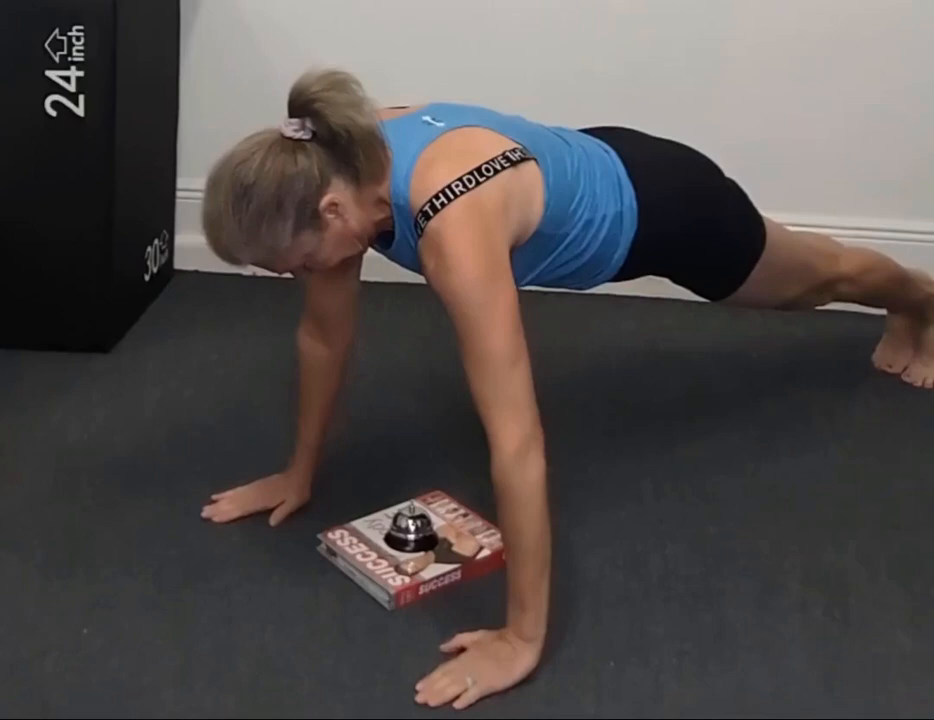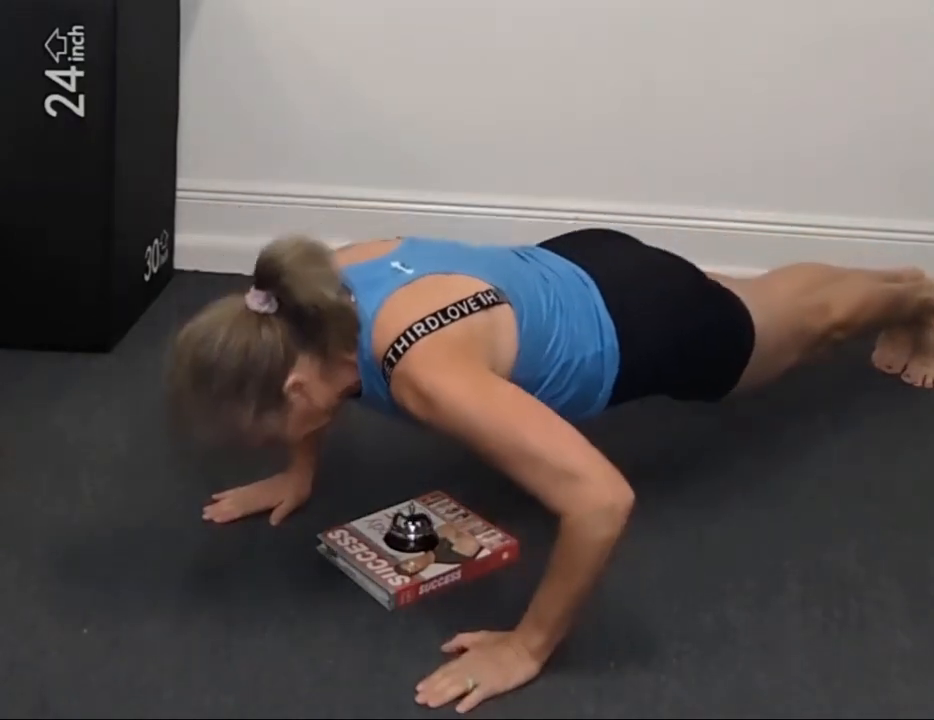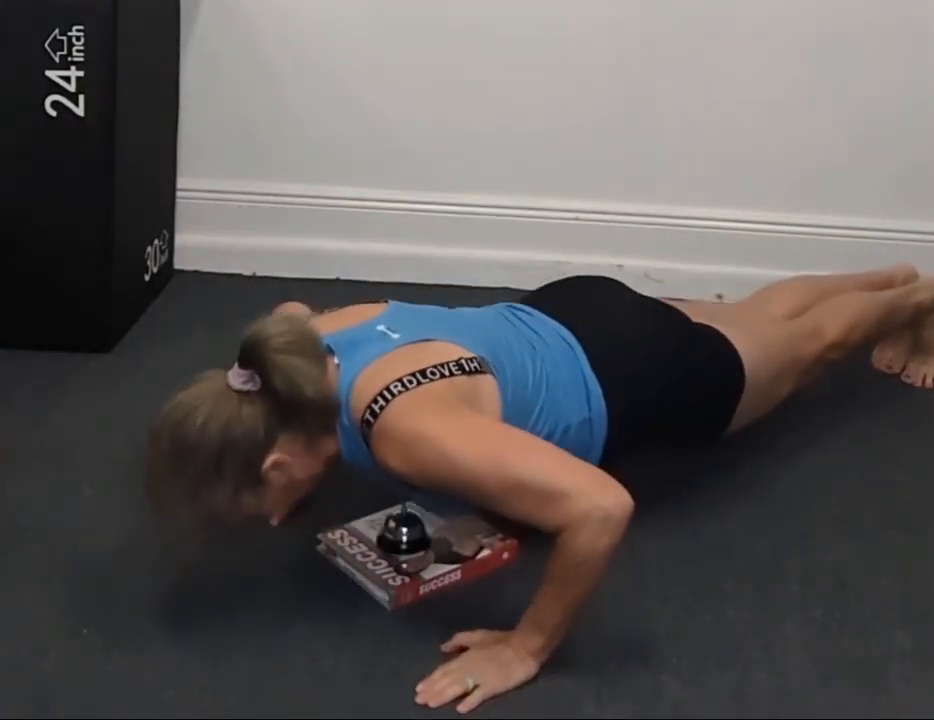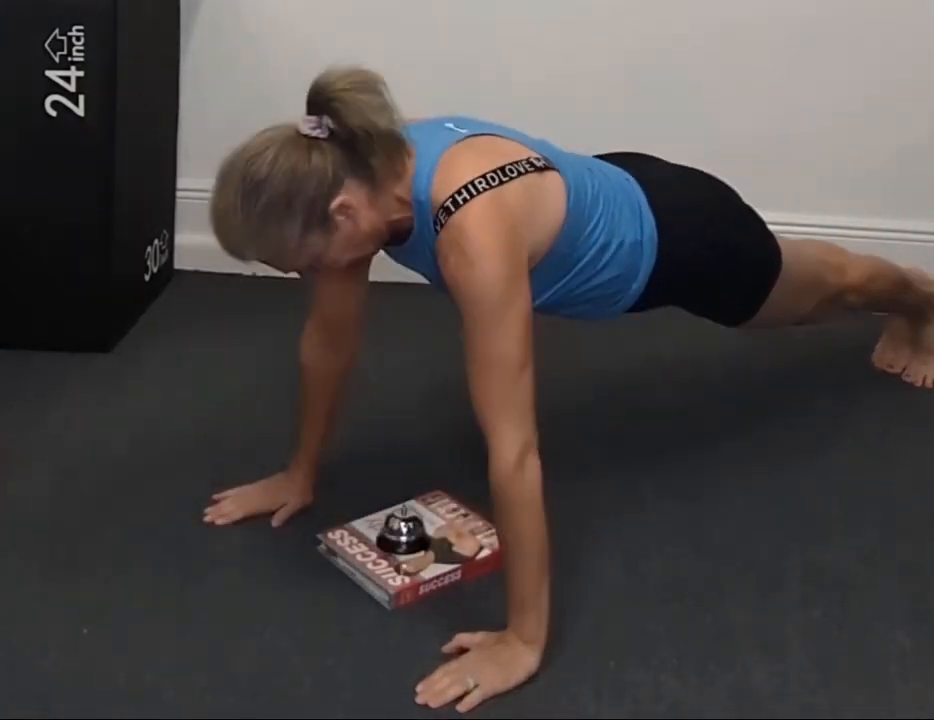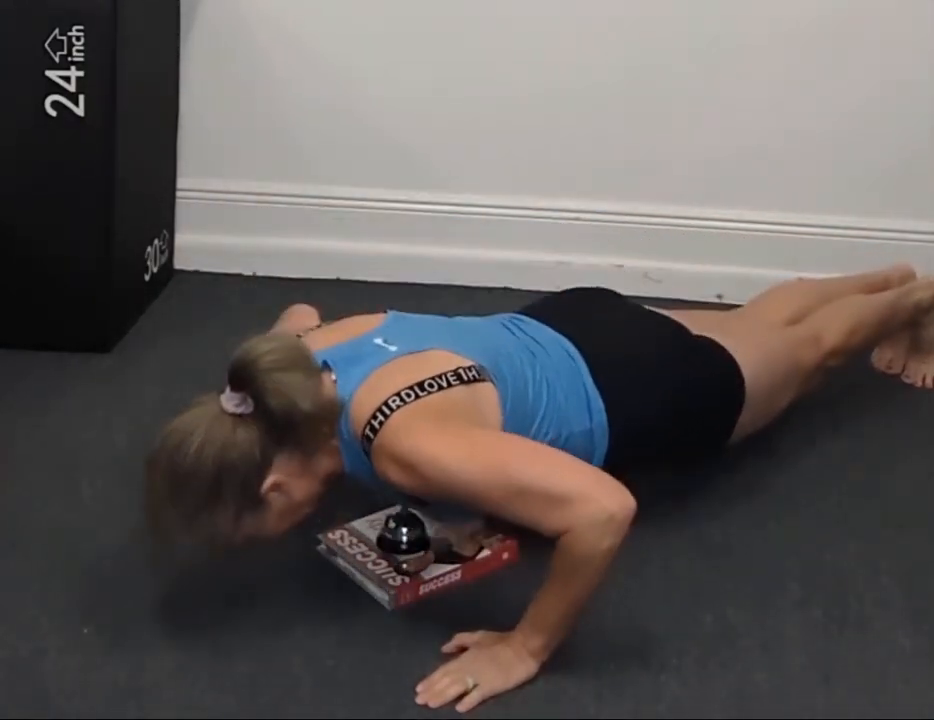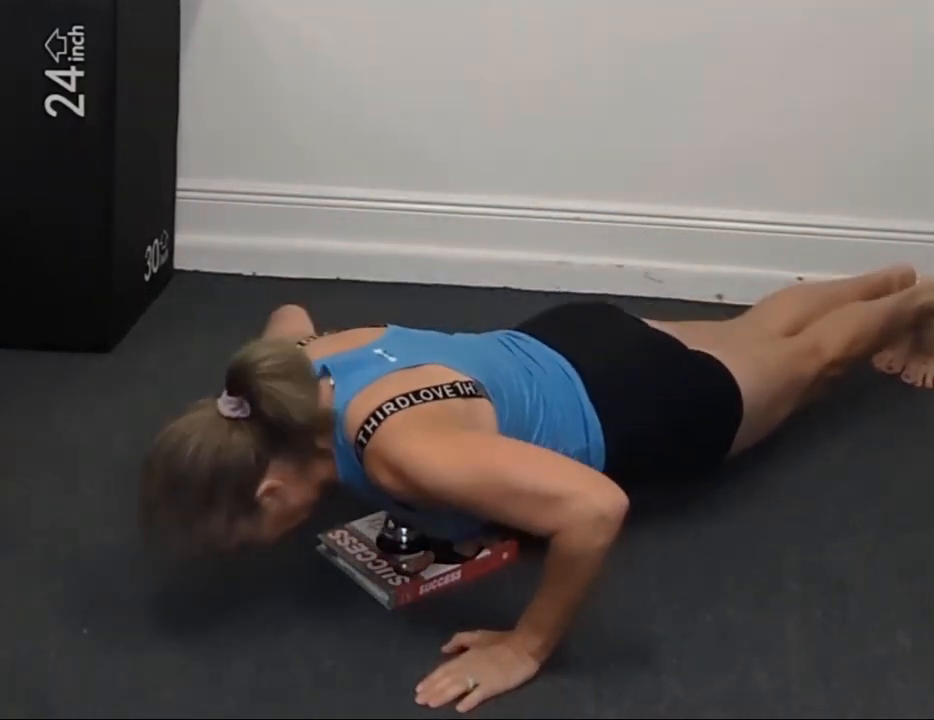
dt=0.7s
person 1, frame 1
left shoulder: (453, 228)
right shoulder: (339, 164)
left elbow: (517, 445)
right elbow: (323, 333)
left wrist: (521, 639)
right wrist: (298, 475)
left hip: (661, 207)
right hip: (597, 177)
left knee: (816, 277)
right knee: (795, 296)
person 1, frame 2
left shoulder: (423, 371)
right shoulder: (312, 299)
left elbow: (604, 501)
left wrist: (527, 647)
right wrist: (299, 474)
left hip: (644, 328)
right hip: (577, 276)
left knee: (816, 321)
right knee: (764, 294)
person 1, frame 3
left shoulder: (407, 429)
right shoulder: (301, 357)
left elbow: (604, 507)
left wrist: (525, 648)
right wrist: (295, 488)
left hip: (630, 384)
right hip: (562, 322)
left knee: (808, 341)
right knee: (759, 314)
person 1, frame 4
left shoulder: (473, 229)
right shoulder: (361, 168)
left elbow: (513, 447)
right elbow: (328, 336)
left wrist: (524, 641)
right wrist: (300, 476)
left hip: (678, 237)
right hip: (615, 202)
left knee: (827, 288)
right knee: (810, 299)
person 1, frame 5
left shoulder: (403, 445)
right shoulder: (300, 362)
left elbow: (606, 510)
left wrist: (525, 649)
right wrist: (296, 457)
left hip: (630, 397)
right hip: (564, 331)
left knee: (808, 346)
right knee: (751, 321)
person 1, frame 6
left shoulder: (399, 449)
right shoulder: (299, 374)
left elbow: (597, 507)
right elbow: (288, 317)
left wrist: (527, 647)
right wrist: (292, 458)
left hip: (632, 410)
right hip: (561, 346)
left knee: (809, 356)
right knee: (750, 330)
